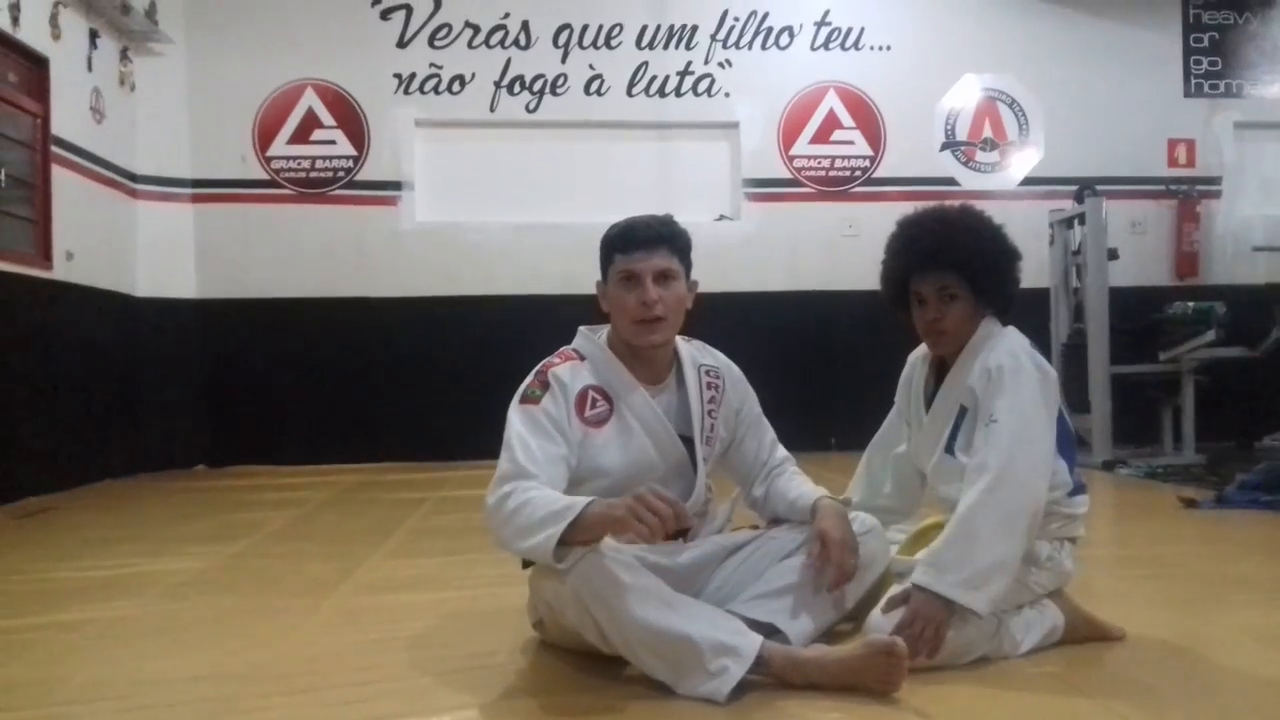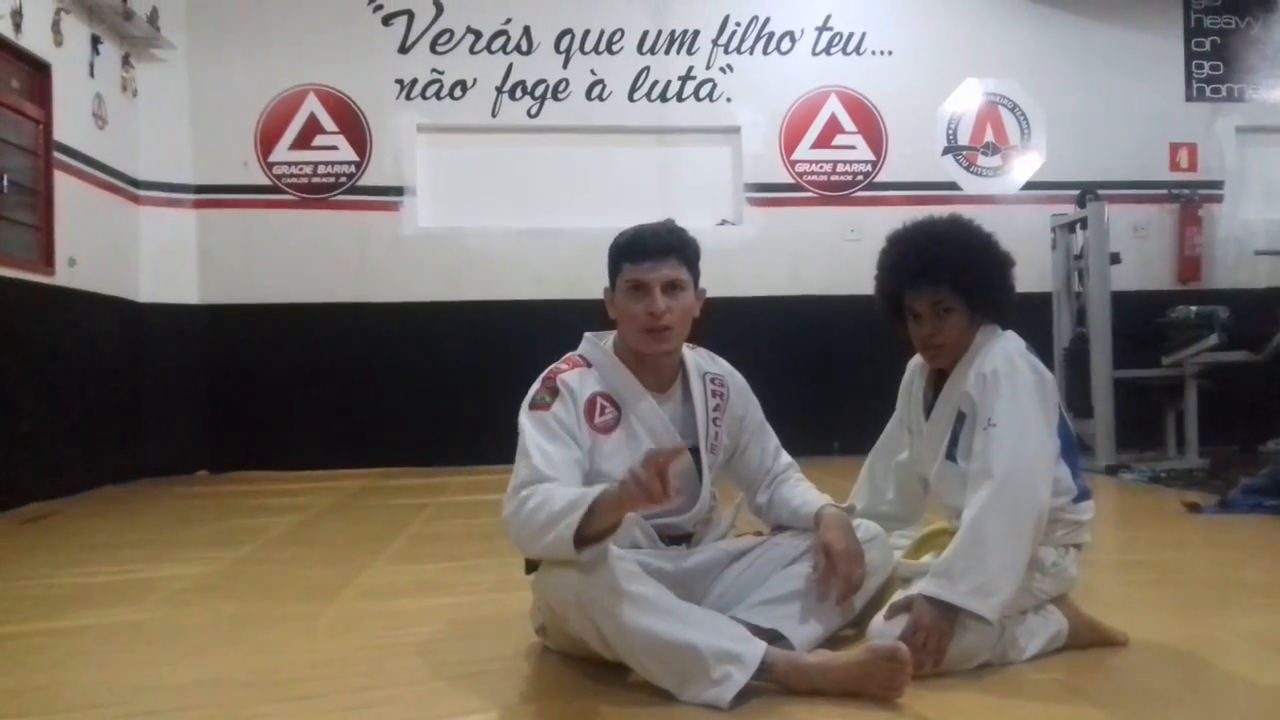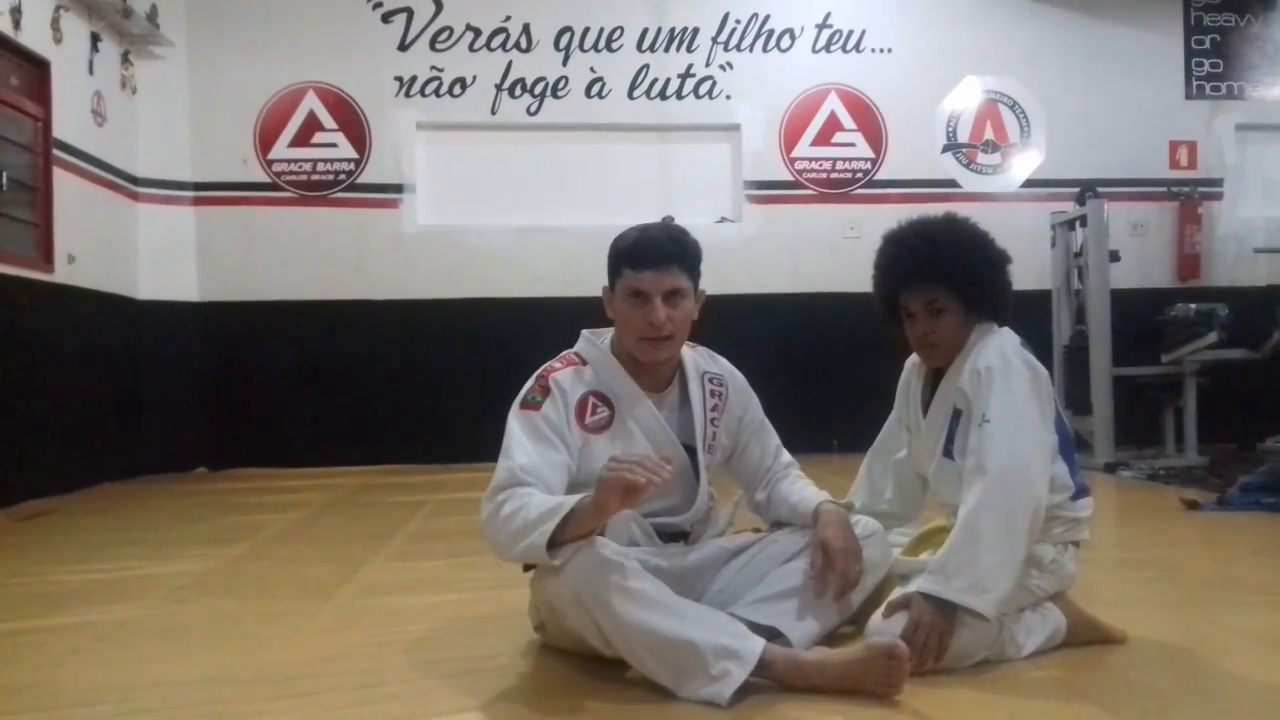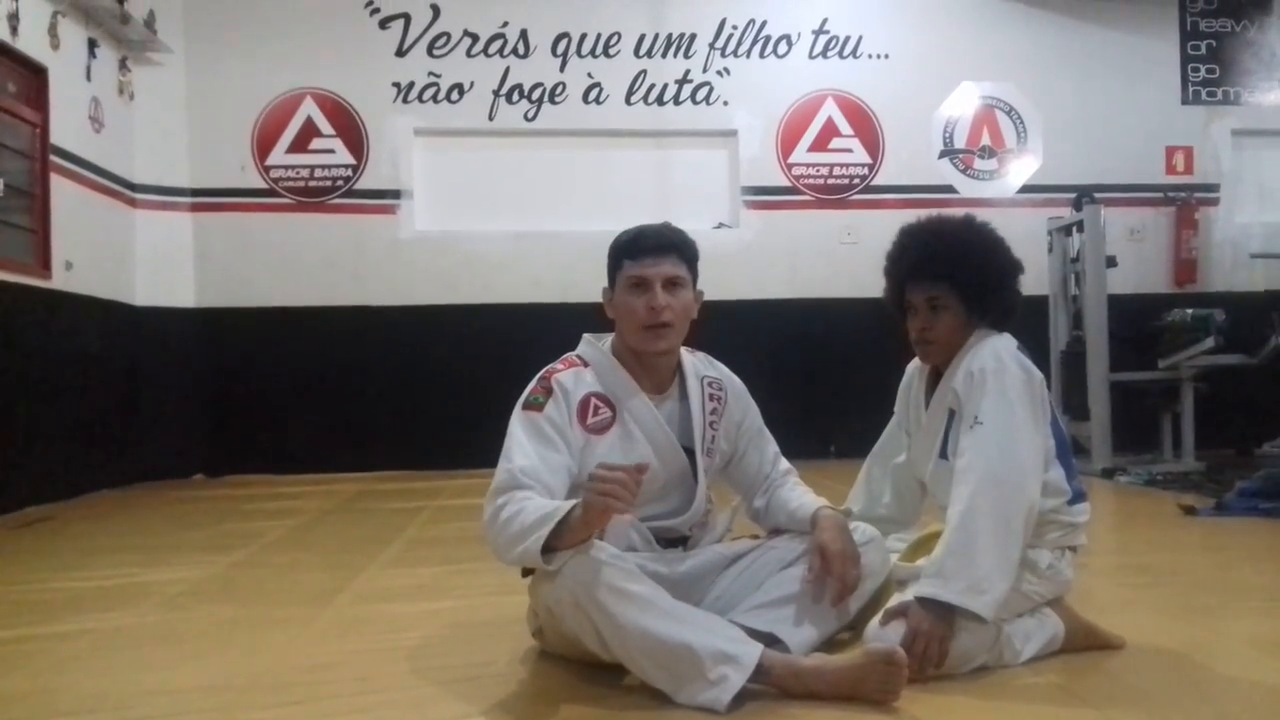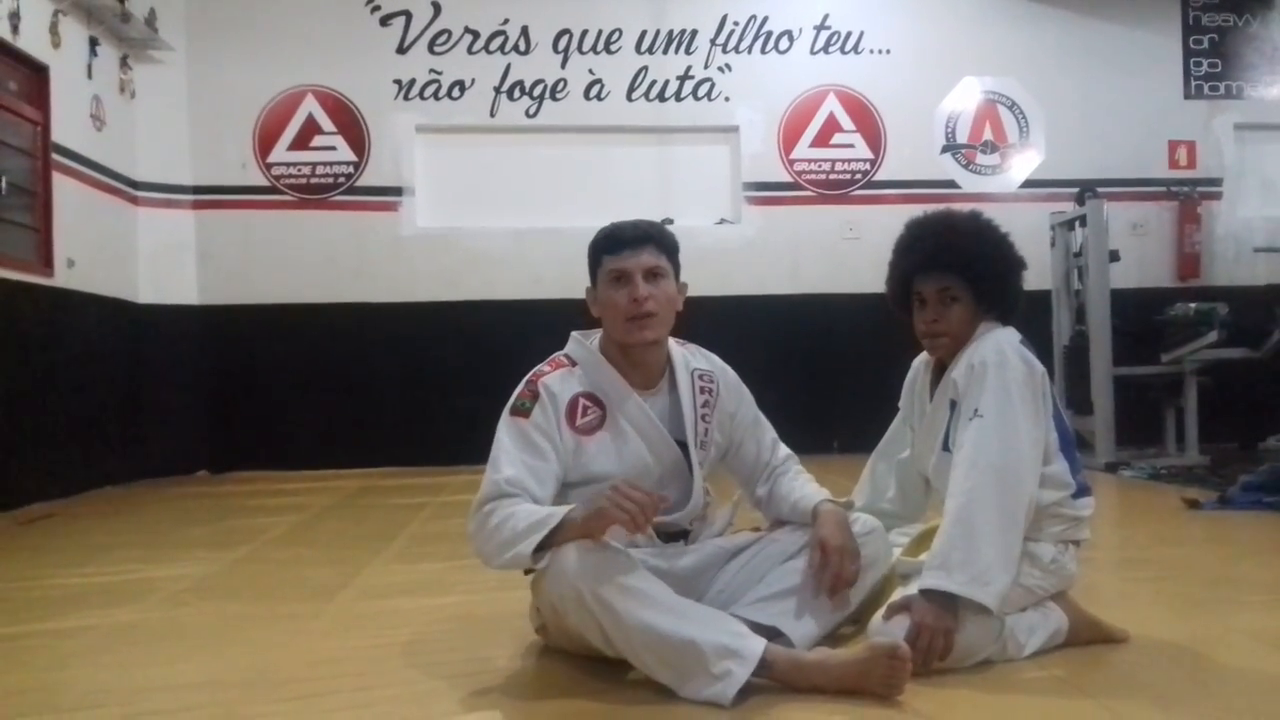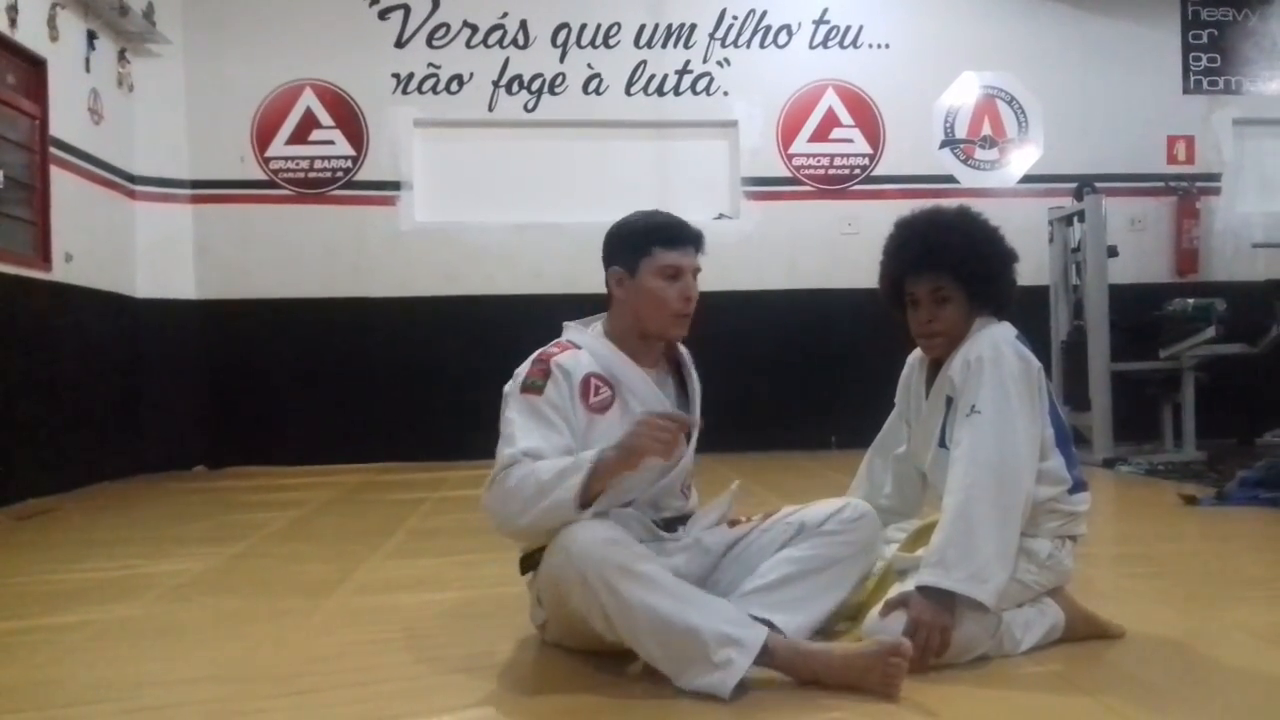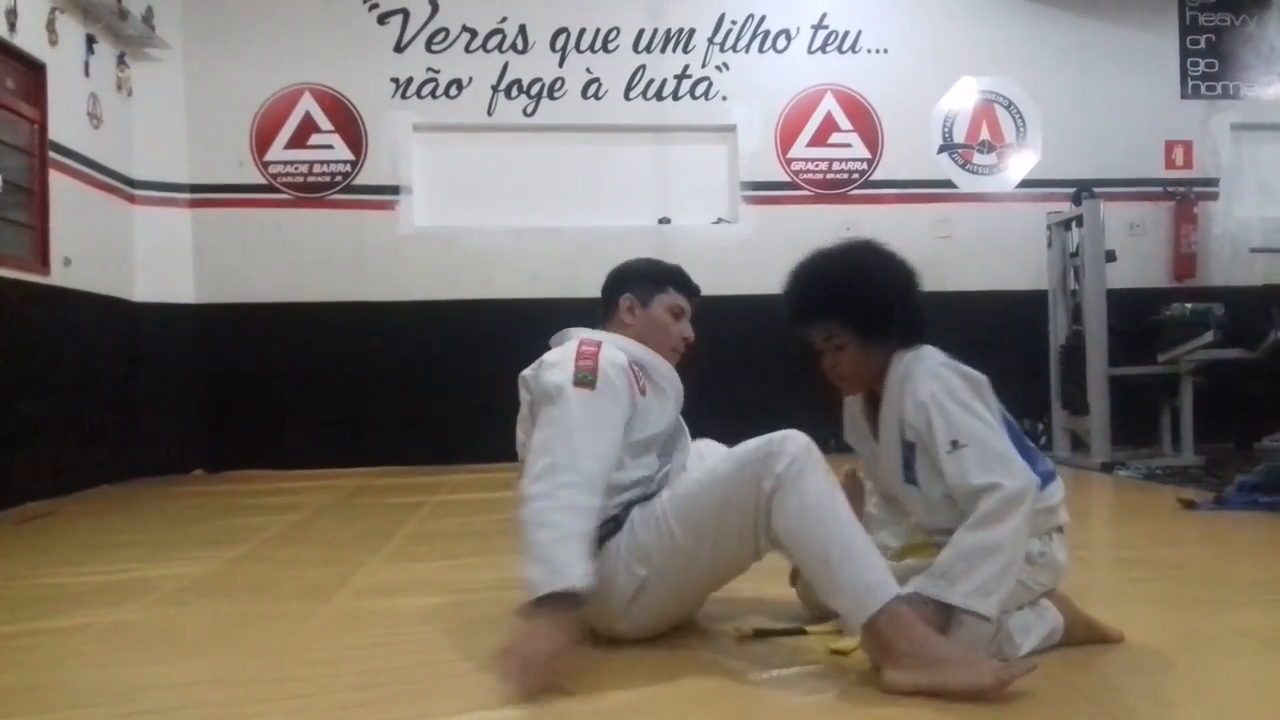
dt=0.7s
person 1, frame 1
left shoulder: (716, 375)
right shoulder: (558, 384)
left elbow: (770, 471)
right elbow: (512, 510)
left wrist: (825, 508)
right wrist: (606, 514)
left hip: (696, 565)
right hip: (603, 578)
left knee: (863, 538)
right knee: (578, 566)
left ankle: (713, 639)
right ankle: (791, 661)
person 1, frame 2
left shoulder: (719, 382)
right shoulder: (564, 389)
left elbow: (774, 478)
right elbow: (528, 519)
left wrist: (829, 516)
right wrist: (618, 498)
left hip: (699, 572)
right hip: (605, 581)
left knee: (867, 544)
right knee: (574, 577)
left ankle: (721, 643)
right ankle: (790, 666)
person 1, frame 3
left shoulder: (718, 381)
right shoulder: (559, 388)
left elbow: (773, 475)
right elbow: (507, 519)
left wrist: (827, 512)
right wrist: (595, 507)
left hip: (698, 569)
right hip: (603, 581)
left knee: (865, 540)
right knee: (577, 569)
left ankle: (724, 642)
right ankle: (792, 664)
person 1, frame 4
left shoulder: (717, 386)
right shoulder: (562, 389)
left elbow: (770, 482)
right elbow: (508, 521)
left wrist: (825, 517)
right wrist: (582, 516)
left hip: (696, 574)
right hip: (600, 587)
left knee: (863, 547)
right knee: (575, 573)
left ankle: (717, 649)
right ankle: (786, 669)
person 1, frame 5
left shoulder: (709, 377)
right shoulder: (551, 390)
left elbow: (772, 468)
right elbow: (494, 525)
left wrist: (825, 511)
right wrist: (583, 519)
left hip: (696, 569)
right hip: (603, 579)
left knee: (863, 539)
right knee: (572, 570)
left ankle: (722, 640)
right ankle: (793, 664)
person 1, frame 6
left shoulder: (679, 362)
right shoulder: (557, 371)
right elbow: (510, 502)
right wrist: (613, 460)
left hip: (686, 558)
right hip: (585, 576)
left knee: (852, 521)
right knee: (582, 551)
left ankle: (692, 637)
right ankle: (799, 657)
person 1, frame 7
left shoulder: (608, 368)
right shoulder: (598, 360)
right elbow: (559, 484)
right wrist: (555, 605)
left hip: (640, 565)
right hip: (622, 574)
left knee: (704, 461)
right knee: (784, 457)
right ankle: (908, 646)
person 2, frame 1
left shoulder: (1009, 366)
right shoulder: (921, 365)
left elbow: (1002, 493)
right elbow: (891, 467)
left wrist: (941, 586)
left hip: (1028, 540)
right hip: (967, 532)
left knee: (893, 633)
left ankle: (1052, 618)
right ankle: (1027, 609)
person 2, frame 2
left shoulder: (1006, 371)
right shoulder: (921, 373)
left elbow: (1007, 498)
right elbow: (894, 471)
left wrist: (947, 595)
left hip: (1033, 547)
right hip: (977, 538)
left knee: (895, 640)
left ankle: (1055, 623)
right ankle: (1031, 614)
person 2, frame 3
left shoulder: (1001, 367)
right shoulder: (919, 371)
left elbow: (1004, 492)
right elbow: (892, 468)
left wrist: (946, 593)
left hip: (1032, 543)
right hip: (976, 536)
left knee: (895, 637)
left ankle: (1056, 620)
right ankle: (1031, 610)
person 2, frame 4
left shoulder: (996, 370)
right shoulder: (921, 374)
left elbow: (993, 495)
right elbow: (892, 474)
left wrist: (944, 598)
left hip: (1029, 549)
right hip: (979, 542)
left knee: (893, 643)
left ankle: (1053, 626)
right ankle: (1030, 617)
person 2, frame 5
left shoulder: (998, 363)
right shoulder: (925, 370)
left elbow: (989, 486)
right elbow: (896, 470)
left wrist: (946, 591)
left hip: (1033, 542)
right hip: (982, 537)
left knee: (898, 636)
left ankle: (1058, 619)
right ankle: (1033, 610)
person 2, frame 6
left shoulder: (996, 358)
right shoulder: (920, 365)
left elbow: (987, 485)
right elbow: (892, 468)
left wrist: (944, 588)
left hip: (1029, 540)
right hip: (974, 534)
left knee: (894, 633)
left ankle: (1054, 615)
right ankle: (1028, 605)
person 2, frame 7
left shoulder: (932, 386)
right shoulder: (861, 398)
left elbow: (1008, 493)
right elbow: (889, 494)
left wrist: (945, 597)
left hip: (1018, 537)
right hip: (944, 534)
right knee: (819, 591)
left ankle: (1054, 618)
